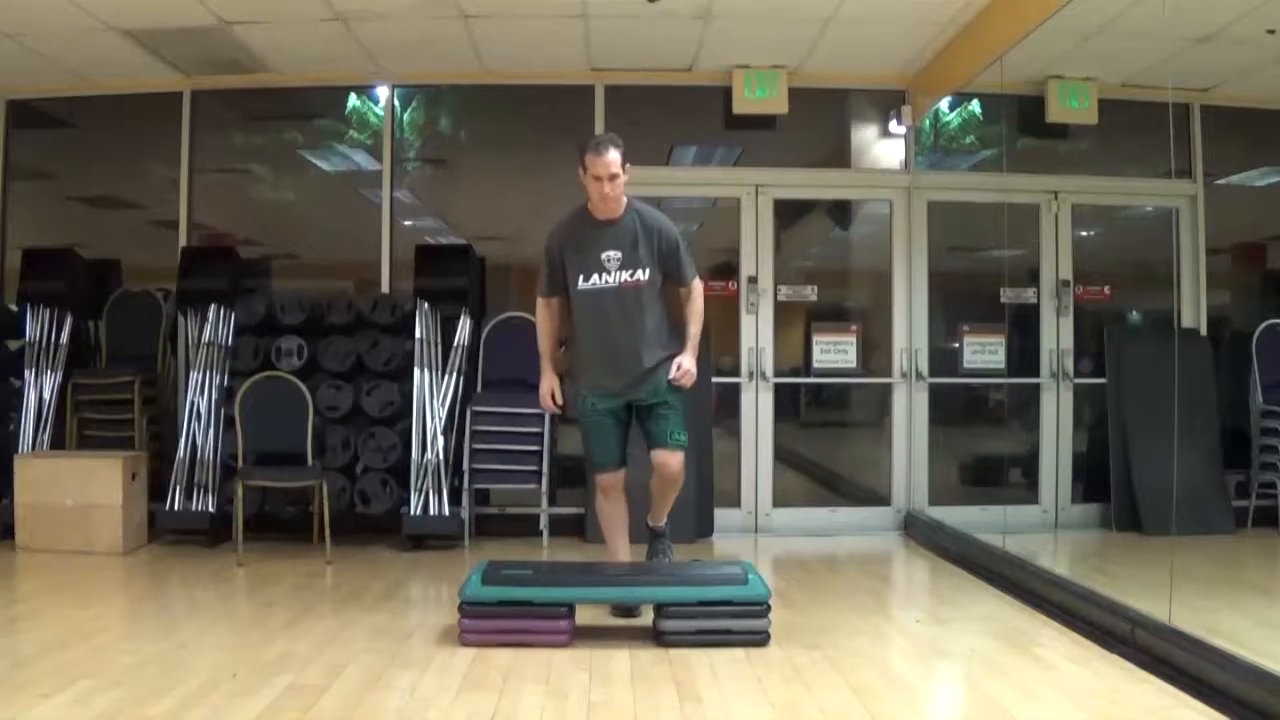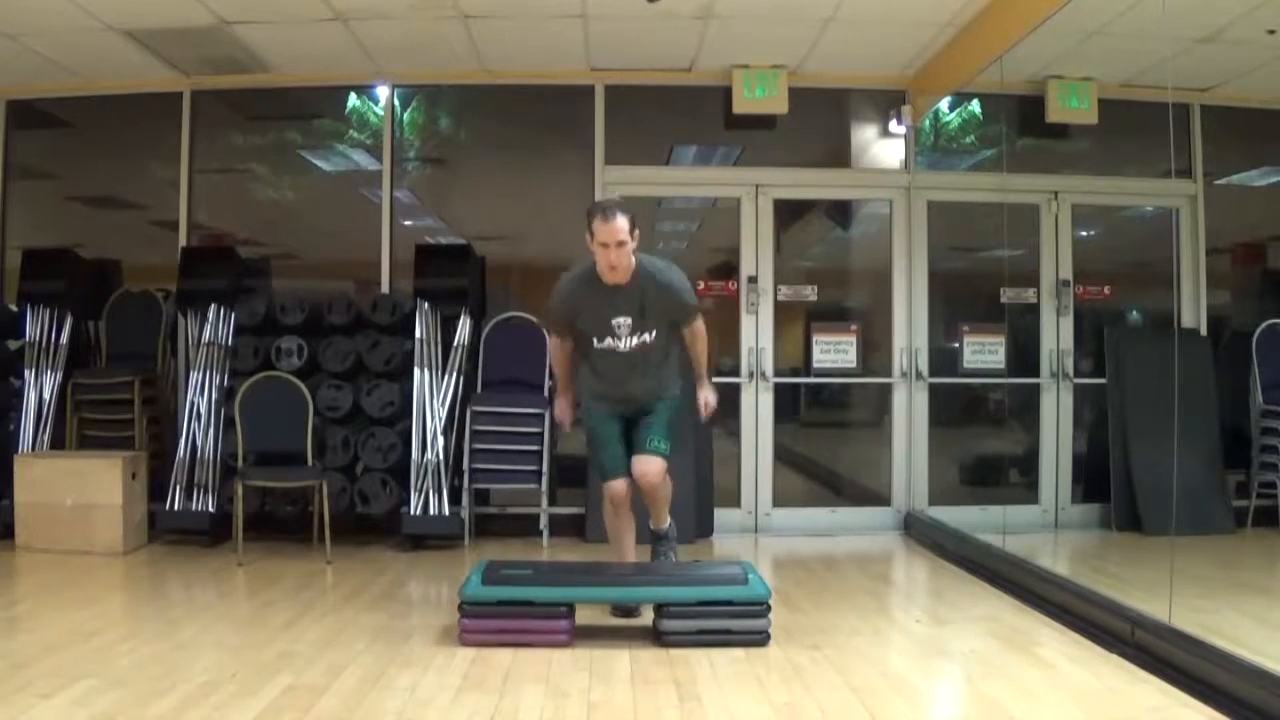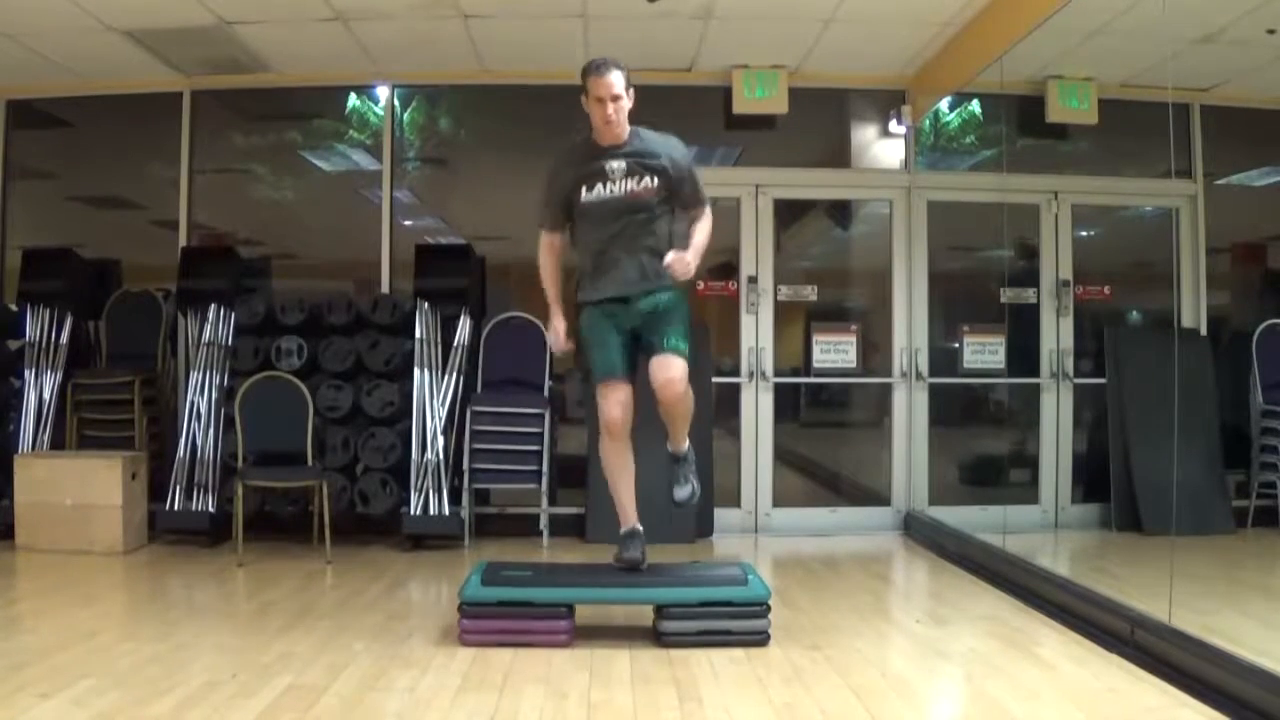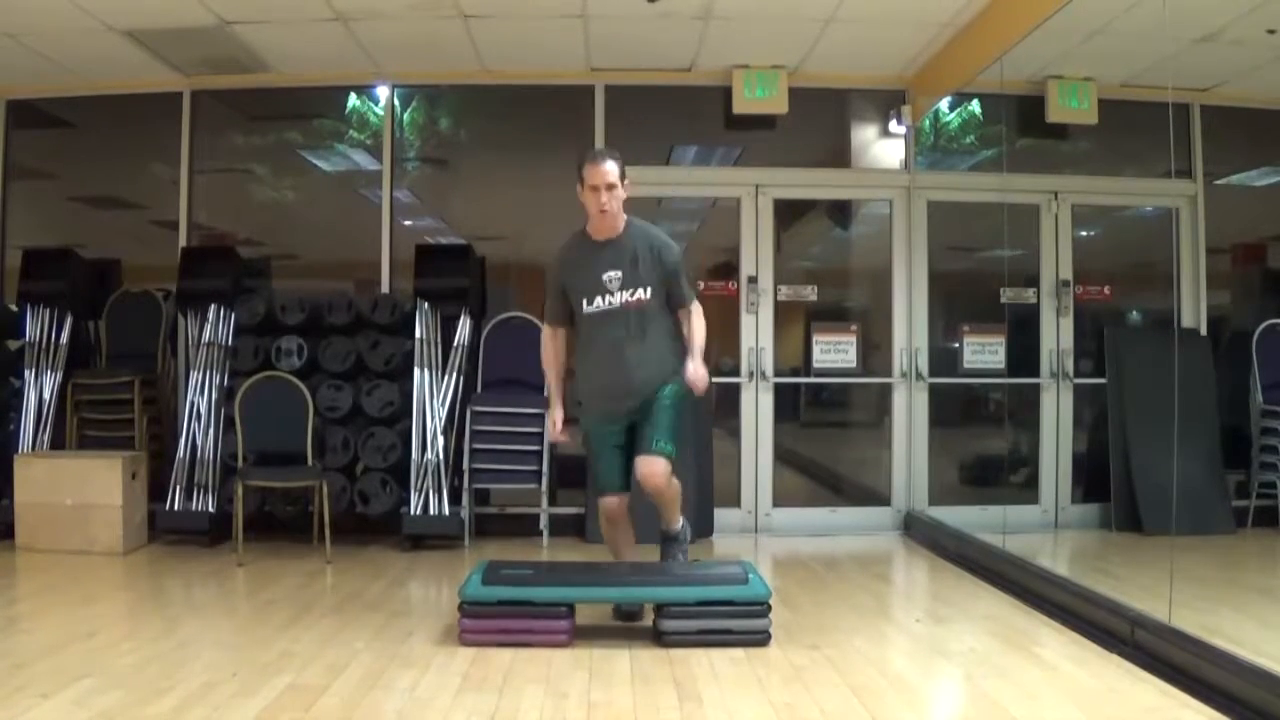
dt=0.7s
person 1, frame 1
left shoulder: (656, 226)
right shoulder: (563, 236)
left elbow: (692, 289)
right elbow: (548, 305)
left wrist: (690, 350)
right wrist: (547, 369)
left hip: (656, 373)
right hip: (597, 382)
left knee: (671, 464)
right knee: (608, 481)
left ankle: (658, 527)
person 1, frame 2
left shoulder: (666, 281)
right shoulder: (571, 290)
left elbow: (693, 324)
right elbow: (560, 341)
left wrist: (703, 382)
right wrist: (563, 392)
left hip: (657, 395)
right hip: (602, 403)
left knee: (649, 472)
right knee: (616, 492)
left ankle: (662, 530)
person 1, frame 3
left shoulder: (667, 153)
right shoulder: (568, 165)
left elbow: (701, 213)
right elbow: (551, 242)
left wrist: (691, 254)
right wrist: (554, 314)
left hip: (661, 296)
right hip: (600, 305)
left knee: (672, 383)
right knee: (613, 417)
left ankle: (681, 454)
right ankle: (631, 529)
person 1, frame 4
left shoulder: (659, 248)
right shoulder: (567, 260)
left elbow: (689, 309)
right elbow: (553, 335)
left wrist: (695, 359)
right wrist: (555, 404)
left hip: (659, 384)
right hip: (601, 398)
left knee: (652, 474)
right knee: (611, 506)
left ankle: (674, 525)
